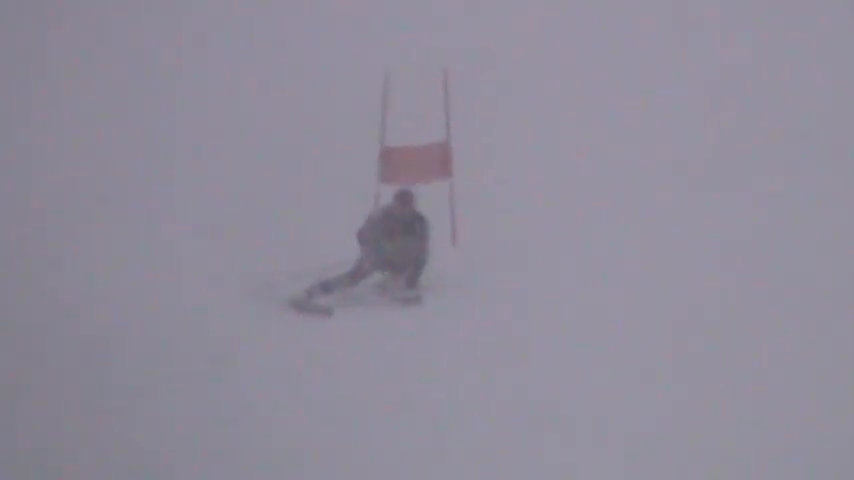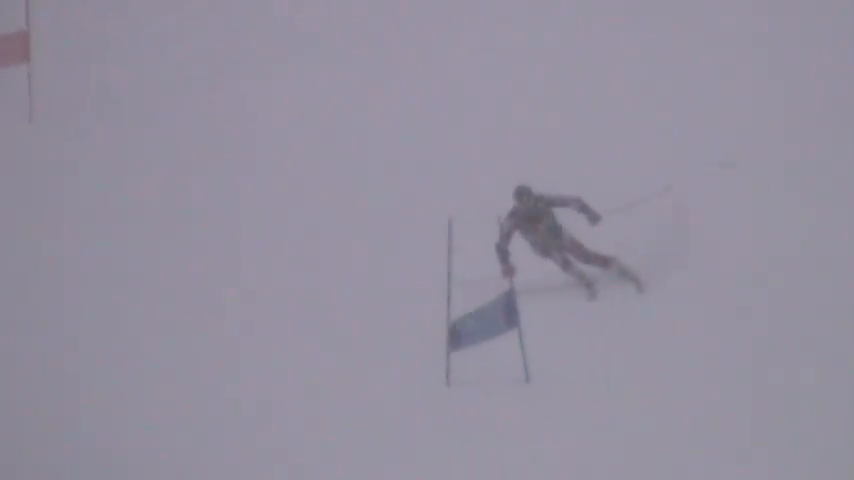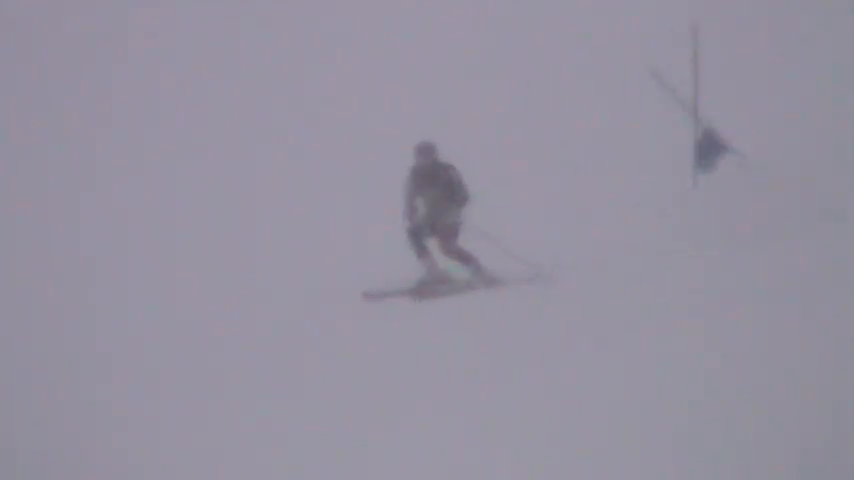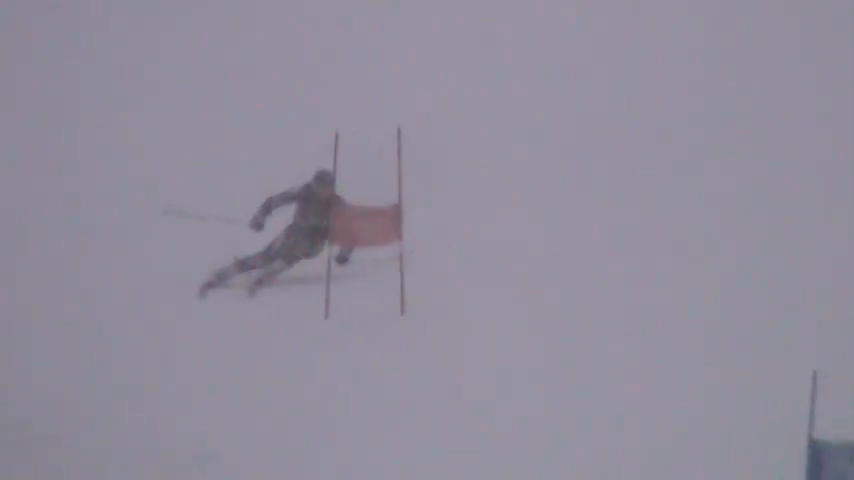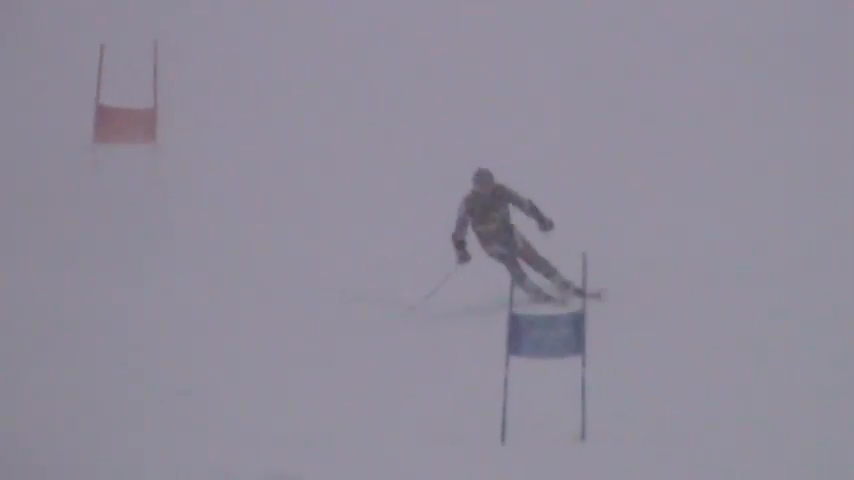
dt=1s
person 1, frame 1
left shoulder: (419, 222)
right shoulder: (381, 215)
left elbow: (421, 252)
right elbow: (362, 235)
left wrist: (415, 275)
left hip: (396, 260)
right hip: (375, 256)
right knee: (353, 278)
right ankle: (312, 292)
person 1, frame 2
left shoulder: (542, 201)
right shoulder: (513, 218)
left elbow: (571, 201)
right elbow: (501, 245)
left wrist: (588, 212)
right wrist: (505, 265)
left hip: (560, 237)
right hip: (544, 247)
left knee: (586, 256)
right knee: (560, 259)
left ankle: (627, 274)
right ankle: (585, 281)
person 1, frame 3
left shoulder: (448, 171)
right shoulder: (416, 172)
left elbow: (463, 196)
right elbow: (410, 191)
right wrist: (410, 208)
left hip: (449, 216)
right hip: (432, 216)
left knee: (447, 247)
right knee: (412, 231)
left ankle: (480, 273)
right ankle: (434, 273)
person 1, frame 4
left shoulder: (339, 205)
right shoulder: (305, 191)
right elbow: (274, 201)
left wrist: (345, 253)
right wrist: (260, 216)
left hip: (311, 245)
right hip: (292, 235)
right knee: (263, 258)
left ankle: (265, 277)
right ankle: (216, 279)
person 1, frame 5
left shoulder: (500, 191)
right shoulder: (467, 203)
left elbow: (524, 203)
right elbow: (459, 232)
left wrist: (540, 219)
right wrist: (461, 251)
left hip: (509, 235)
right hip: (492, 244)
left knee: (538, 262)
right knee: (513, 265)
left ankle: (566, 288)
right ankle: (537, 293)
